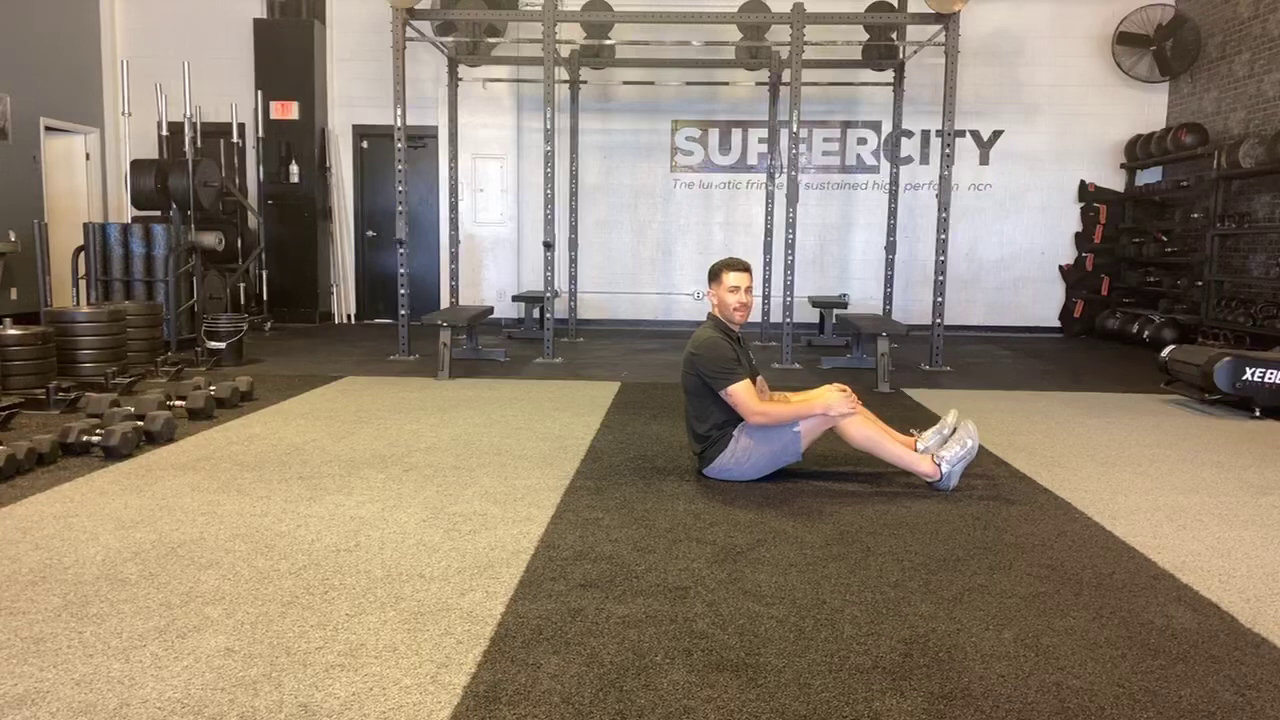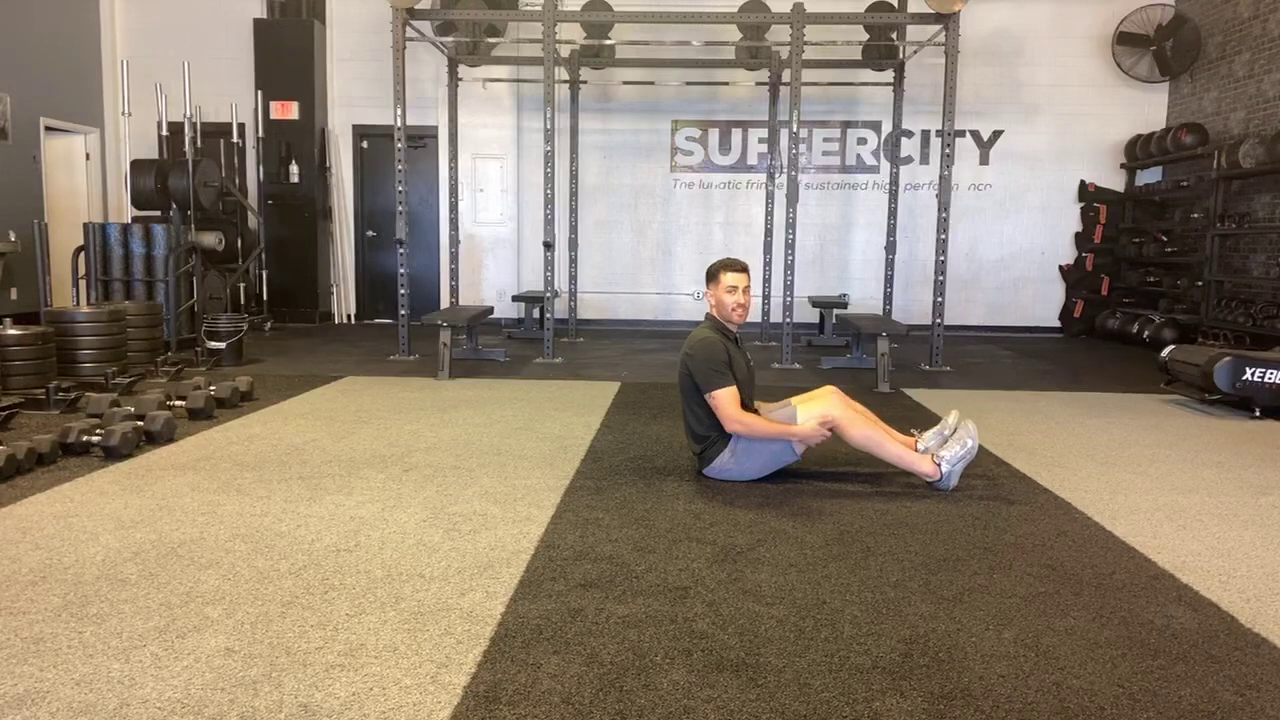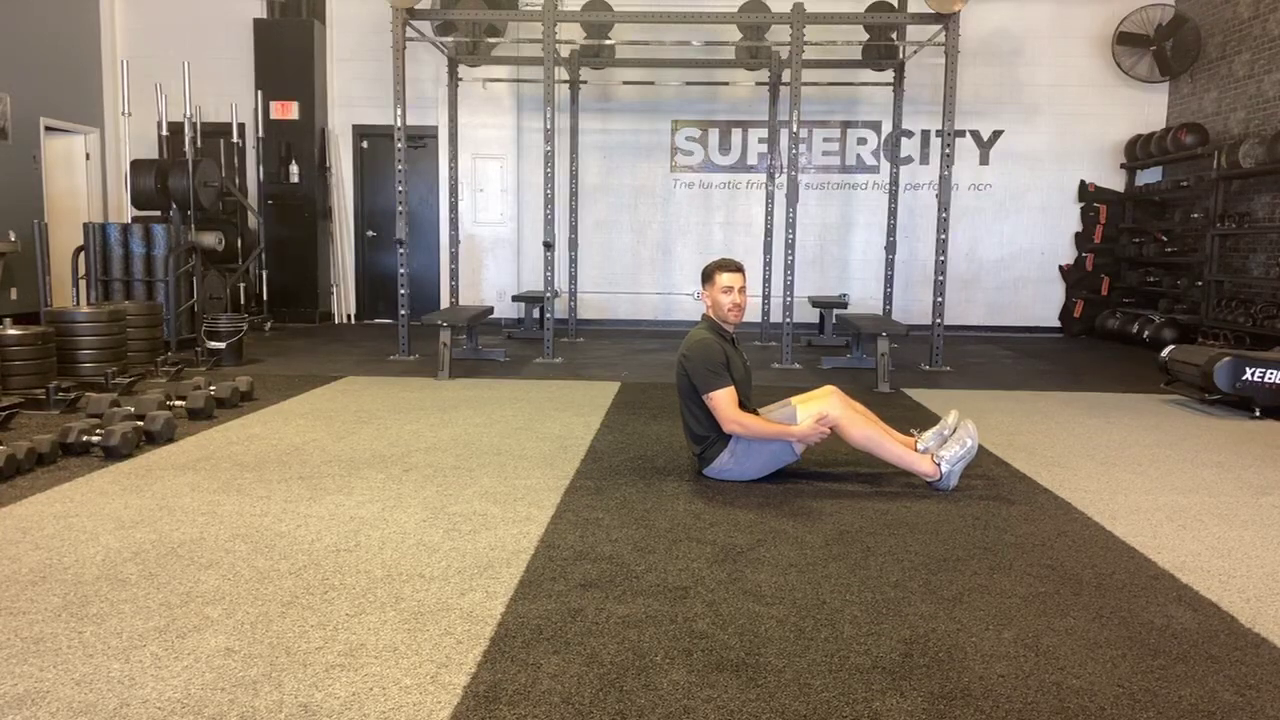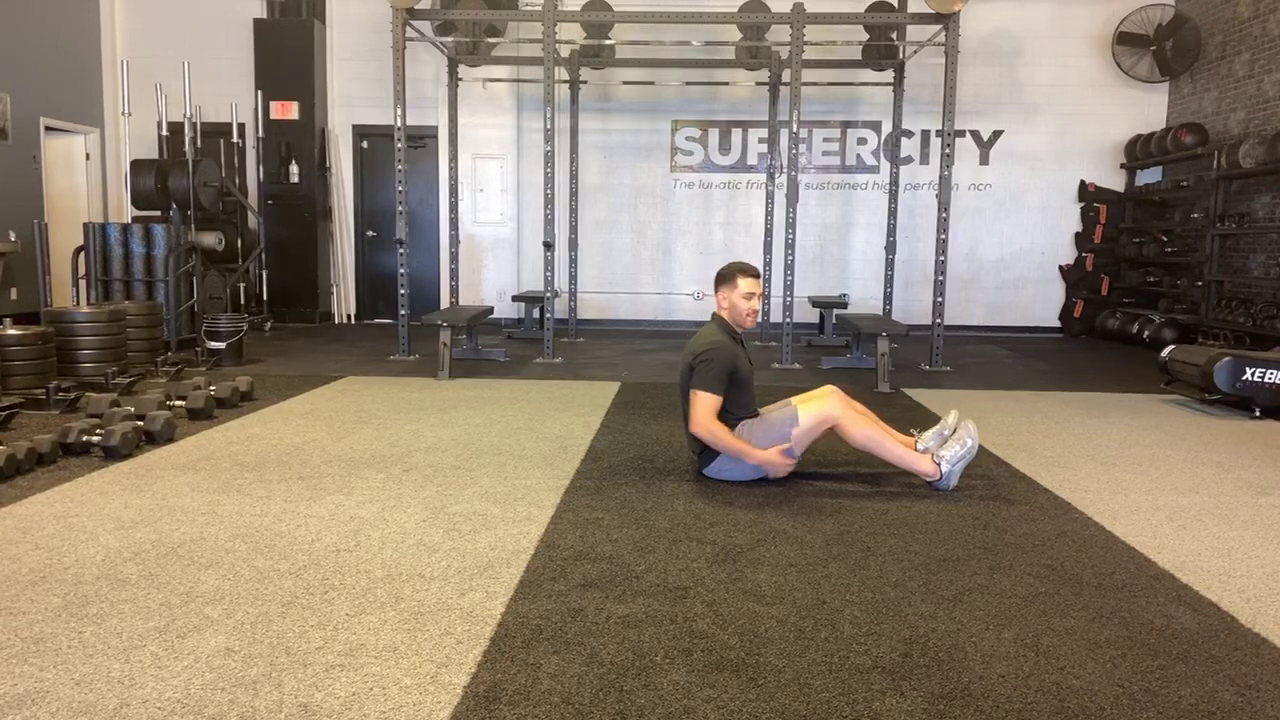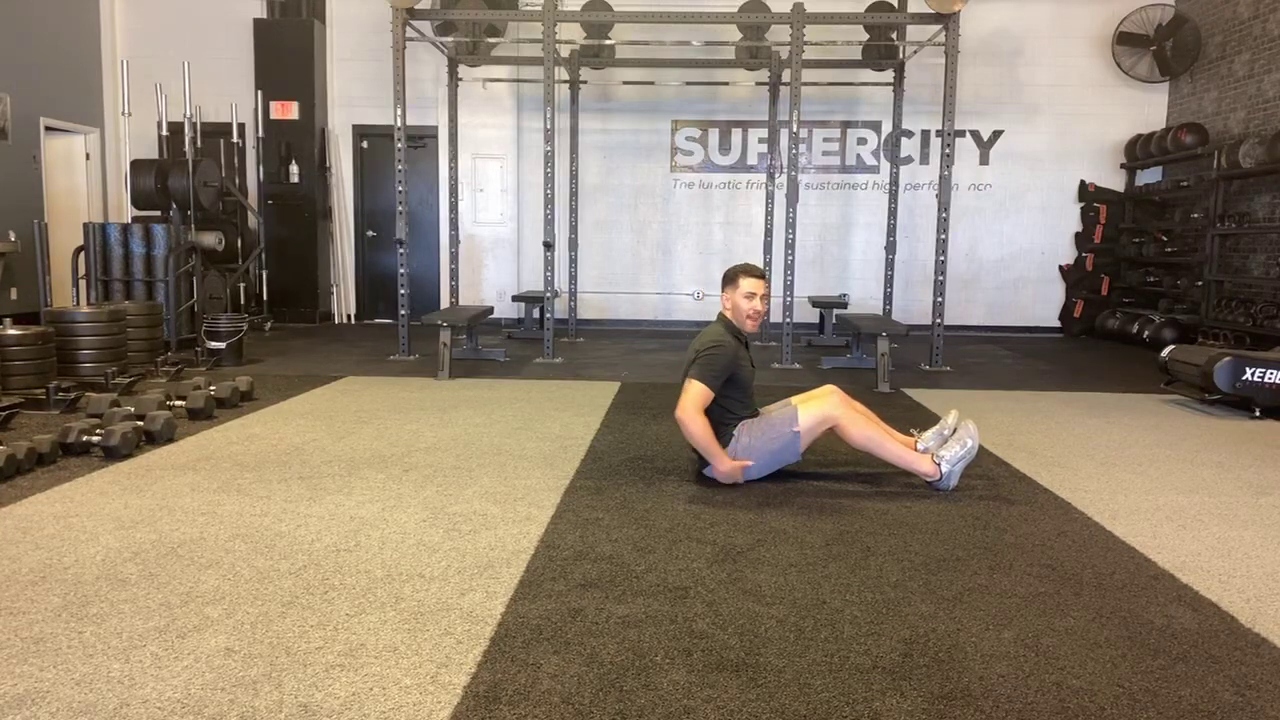
dt=0.7s
person 1, frame 1
left shoulder: (729, 338)
right shoulder: (711, 345)
left elbow: (764, 398)
right elbow: (756, 412)
left wrist: (821, 396)
right wrist: (821, 406)
left hip: (736, 439)
right hip: (725, 453)
left knee: (831, 396)
right knee: (832, 409)
left ankle: (914, 446)
right ankle: (932, 469)
person 1, frame 2
left shoulder: (726, 338)
right shoulder: (707, 345)
right elbow: (733, 421)
left wrist: (807, 405)
right wrist: (799, 433)
left hip: (735, 443)
right hip: (724, 454)
left knee: (829, 394)
right knee: (831, 408)
left ankle: (915, 445)
right ankle: (932, 469)
person 1, frame 3
left shoulder: (722, 338)
right shoulder: (704, 346)
right elbow: (731, 422)
left wrist: (795, 426)
right wrist: (797, 433)
left hip: (737, 441)
right hip: (726, 454)
left knee: (830, 394)
right knee: (831, 407)
left ankle: (915, 445)
right ankle: (932, 469)
person 1, frame 4
left shoulder: (723, 337)
right shoulder: (716, 347)
right elbow: (701, 424)
left wrist: (764, 443)
right wrist: (759, 458)
left hip: (739, 432)
right hip: (726, 456)
left knee: (831, 393)
right knee: (832, 408)
left ankle: (915, 446)
right ankle: (932, 469)
person 1, frame 5
left shoulder: (726, 337)
right shoulder: (720, 347)
left elbow: (706, 397)
right elbow: (687, 412)
right wrist: (722, 463)
left hip: (737, 432)
right hip: (729, 447)
left knee: (830, 394)
right knee: (832, 408)
left ankle: (916, 446)
right ankle: (933, 469)
